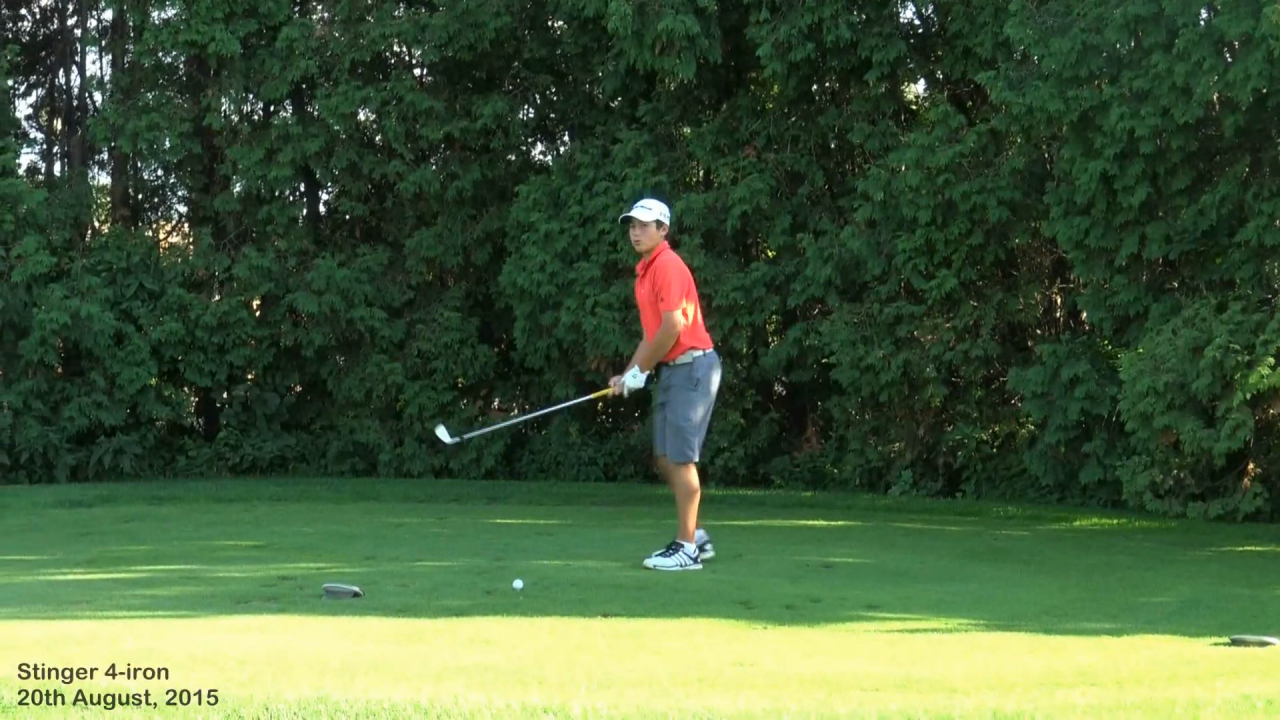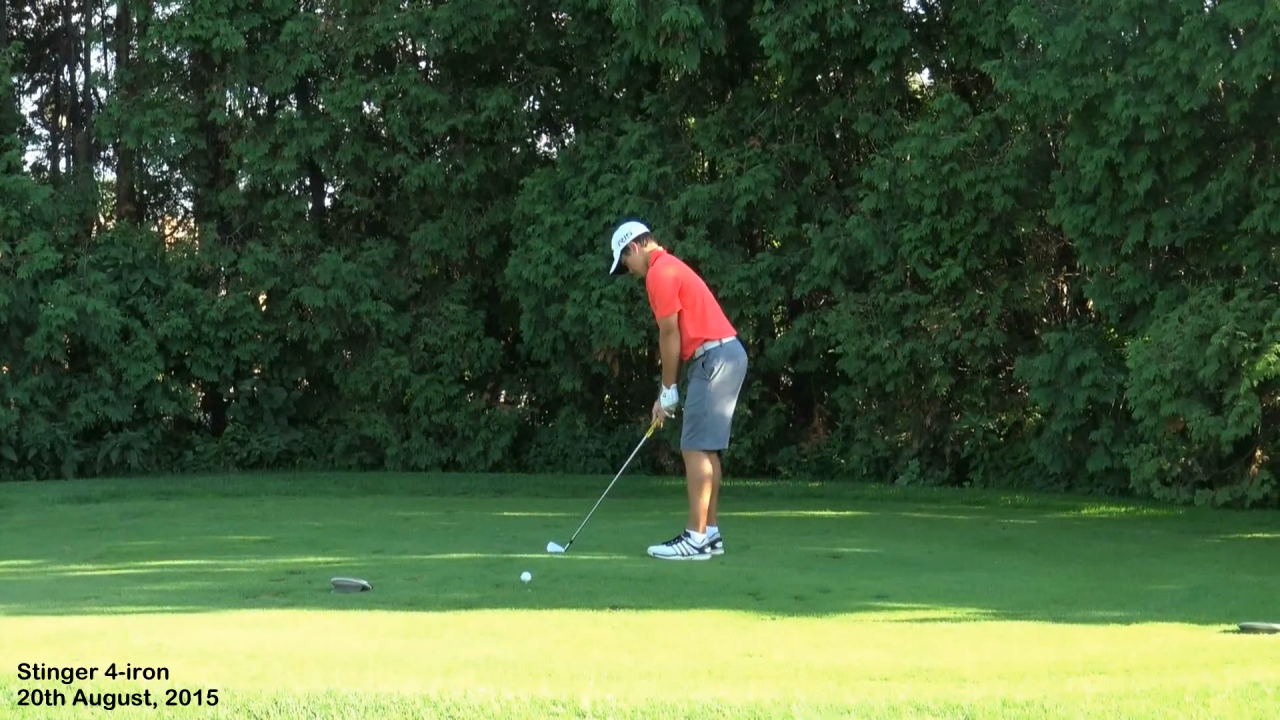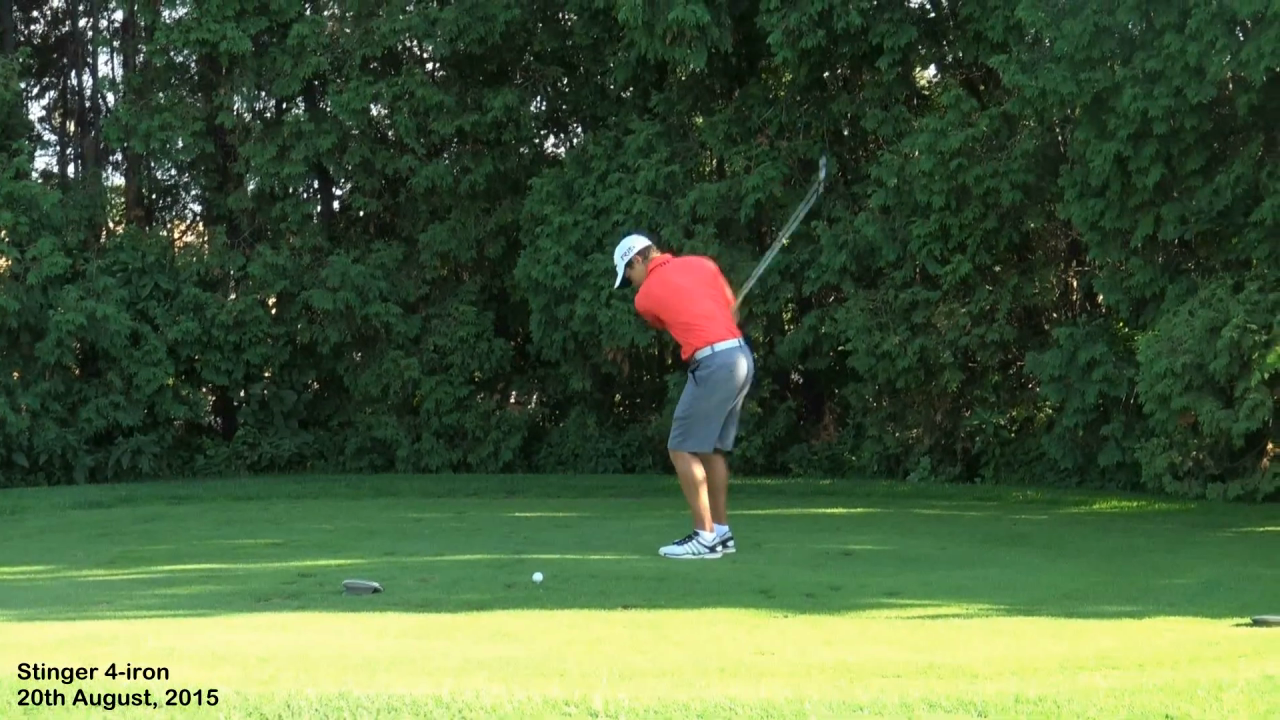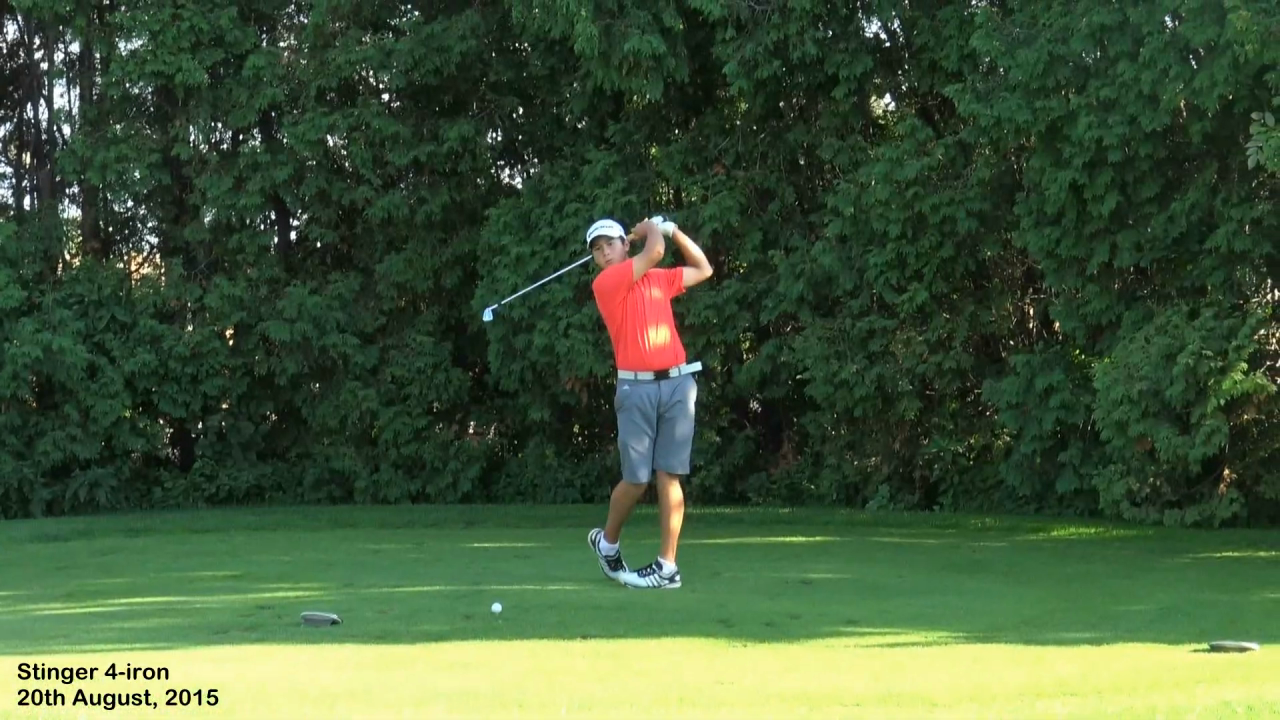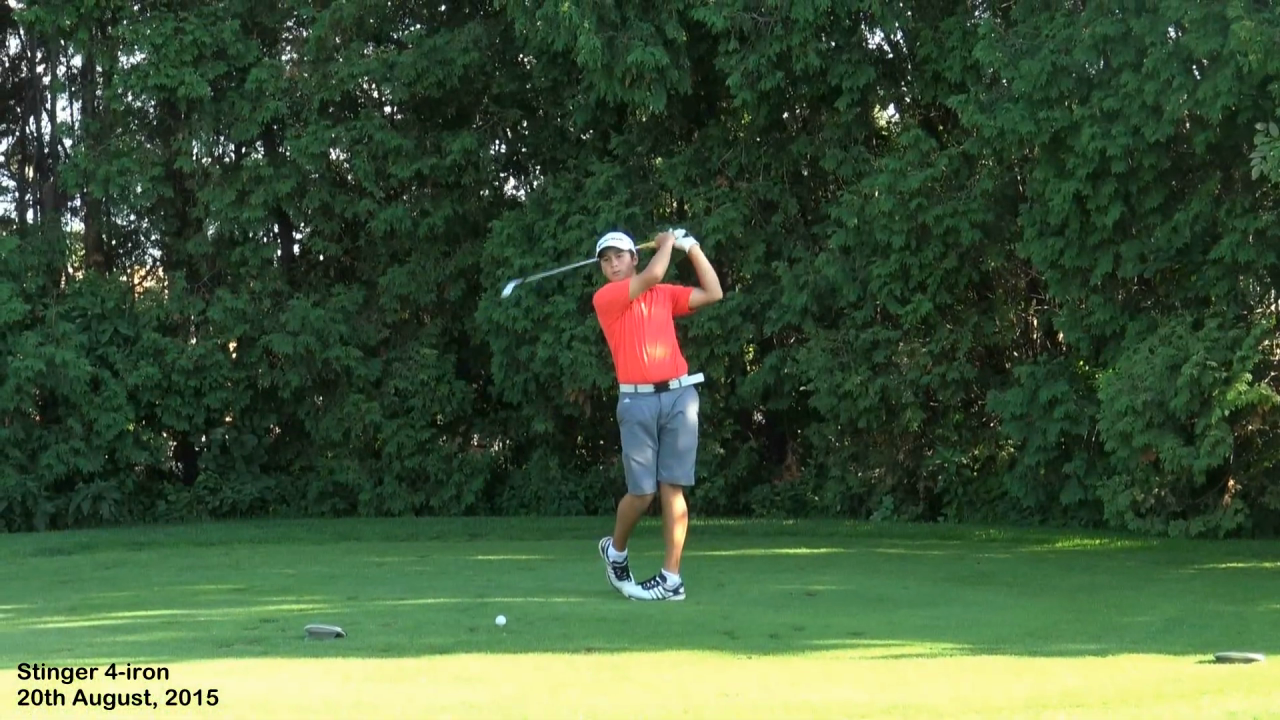
dt=1s
person 1, frame 1
left shoulder: (668, 266)
right shoulder: (644, 273)
left elbow: (672, 328)
left wrist: (640, 370)
right wrist: (628, 373)
left hip: (692, 368)
right hip: (670, 371)
left knee: (680, 458)
right knee: (668, 457)
left ankle: (687, 548)
right ankle: (695, 535)
person 1, frame 2
left shoulder: (659, 272)
right shoulder: (670, 268)
left elbow: (670, 335)
right elbow: (679, 337)
left wrist: (668, 389)
right wrist: (666, 393)
left hip: (715, 359)
right hip: (724, 355)
left knee: (695, 449)
right knee: (706, 449)
left ankle: (695, 538)
right ankle: (709, 532)
person 1, frame 3
left shoulder: (645, 296)
right shoulder: (700, 264)
left hip: (714, 363)
right hip: (740, 356)
left knee: (682, 450)
right knee: (709, 449)
left ankle: (706, 537)
right ankle: (720, 531)
person 1, frame 4
left shoulder: (659, 278)
right shoulder: (605, 283)
left elbow: (703, 269)
right elbow: (655, 252)
left wrist: (672, 229)
right wrist: (653, 230)
left hip: (677, 383)
right hip: (636, 388)
left knee: (668, 475)
right knee: (636, 478)
left ankle: (667, 565)
right ankle: (607, 541)
person 1, frame 5
left shoulder: (666, 294)
right shoulder: (605, 298)
left elbow: (713, 294)
right elbow: (652, 275)
left wrist: (690, 246)
right wrist: (665, 242)
left hip: (678, 396)
right hip: (637, 401)
left knee: (671, 487)
right knee: (642, 491)
left ankle: (671, 577)
right ankle: (615, 549)
